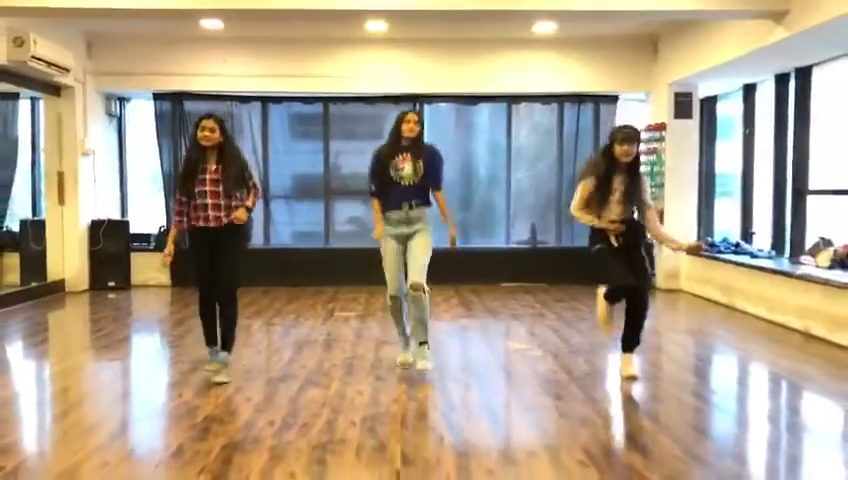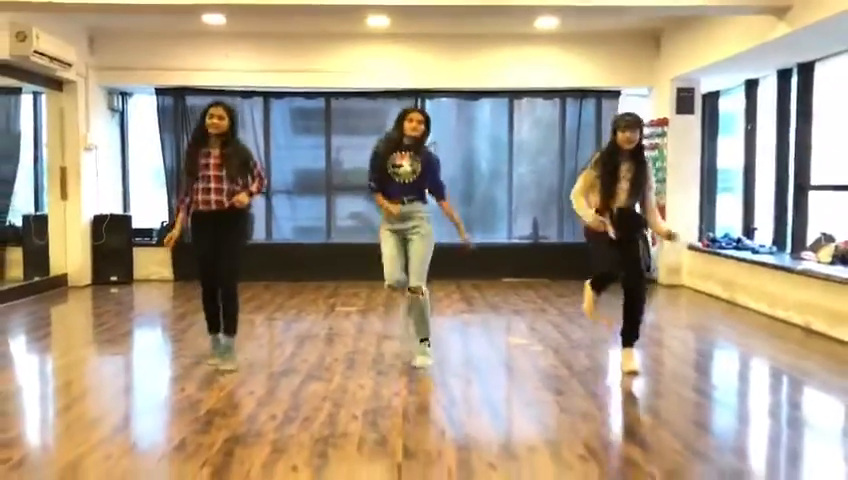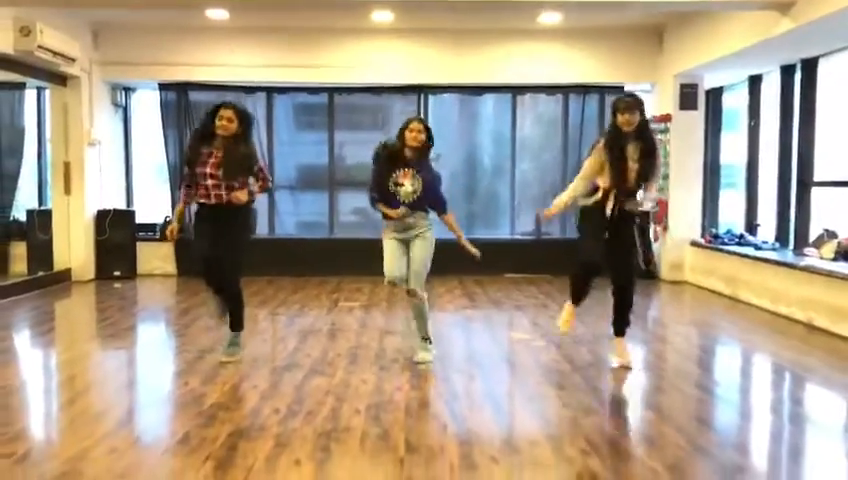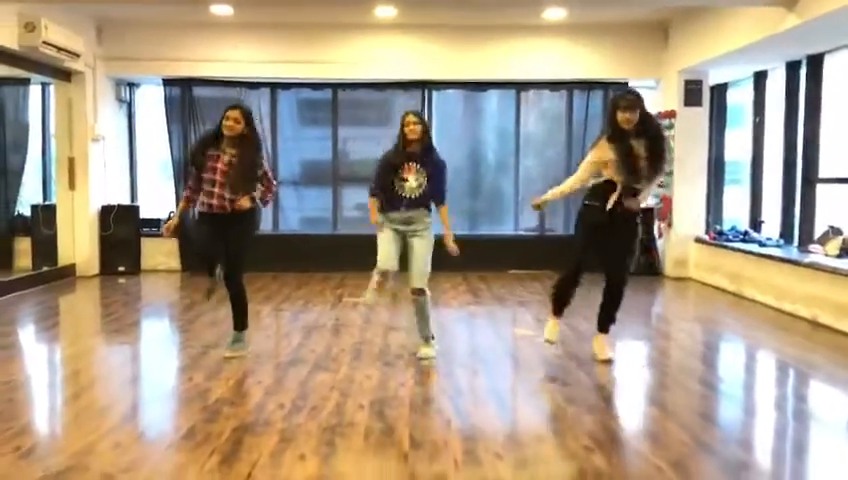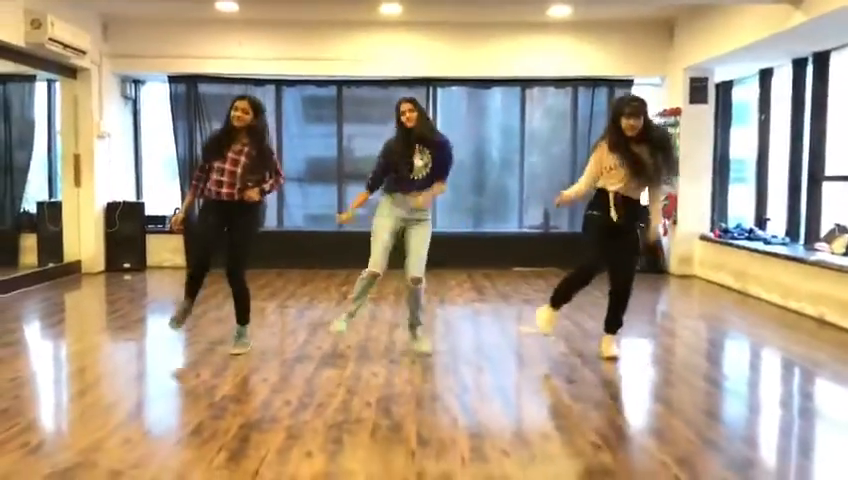
dt=0.1s
person 1, frame 1
left shoulder: (637, 179)
right shoulder: (595, 175)
left elbow: (649, 217)
right elbow: (577, 209)
left wrist: (679, 244)
right wrist: (602, 223)
left hip: (632, 237)
right hip: (604, 239)
left knee: (640, 297)
right knee: (625, 284)
left ankle: (628, 356)
right ankle: (606, 296)
person 1, frame 2
left shoulder: (643, 166)
right shoulder: (602, 162)
left elbow: (649, 204)
right elbow: (577, 194)
left wrist: (662, 228)
right wrist: (589, 217)
left hip: (630, 228)
right hip: (601, 226)
left knee: (636, 289)
right knee: (610, 270)
left ankle: (628, 350)
right ankle: (593, 287)
person 1, frame 3
left shoulder: (649, 148)
right shoulder: (607, 145)
left elbow: (650, 183)
right elbow: (583, 179)
left wrist: (640, 203)
right wrist: (557, 205)
left hip: (625, 214)
right hip: (599, 208)
left knee: (625, 278)
right knee: (590, 260)
left ankle: (619, 341)
right ankle: (572, 304)
person 1, frame 4
left shoulder: (651, 142)
right shoulder: (606, 143)
left elbow: (651, 178)
right elbow: (581, 176)
left wrist: (640, 200)
right wrist: (550, 196)
left hip: (626, 211)
right hip: (599, 203)
left knee: (617, 276)
right knee: (580, 259)
left ankle: (602, 336)
right ankle: (555, 317)
person 1, frame 5
left shoulder: (654, 148)
right shoulder: (607, 147)
left elbow: (656, 190)
right elbow: (586, 182)
left wrist: (655, 222)
right wrist: (565, 196)
left hip: (629, 216)
right hip: (601, 210)
left knee: (623, 280)
right knee: (593, 264)
left ankle: (609, 337)
right ankle: (551, 307)
person 2, frame 1
left shoulder: (236, 165)
right shoulder: (190, 168)
left elbow: (254, 190)
right elbow: (180, 207)
left wrist: (246, 208)
right wrist: (170, 242)
left hip: (231, 234)
right hip: (200, 235)
left knee: (226, 294)
right knee: (206, 294)
right ankle: (212, 351)
person 2, frame 2
left shoulder: (240, 153)
right shoulder: (195, 153)
left elbow: (260, 179)
right elbow: (186, 192)
left wrist: (247, 193)
right wrist: (177, 227)
left hip: (232, 221)
right hip: (202, 220)
left knee: (227, 280)
right knee: (207, 280)
right ankle: (214, 338)
person 2, frame 3
left shoulder: (244, 152)
right shoulder: (198, 149)
left elbow: (264, 180)
right elbow: (187, 185)
left wrist: (248, 192)
right wrist: (176, 218)
left hip: (235, 215)
right hip: (206, 214)
left knee: (230, 275)
right knee: (207, 262)
left ankle: (235, 338)
right ankle: (221, 296)
person 2, frame 4
left shoulder: (250, 157)
right shoulder: (205, 149)
left elbow: (270, 186)
right elbow: (193, 184)
left wrist: (252, 199)
right wrist: (176, 216)
left hip: (239, 220)
right hip: (209, 216)
left knee: (233, 278)
right knee: (204, 255)
left ankle: (240, 337)
right ankle: (213, 270)
person 2, frame 5
left shoulder: (261, 149)
right shoulder: (216, 141)
left elbow: (278, 177)
right elbow: (200, 176)
left wrist: (260, 190)
right wrist: (183, 210)
left hip: (244, 211)
right hip: (213, 206)
left knee: (235, 271)
right knee: (200, 255)
left ankle: (242, 332)
right ankle: (187, 302)
person 3, frame 1
left shoulder: (429, 153)
right shoulder: (383, 154)
left elbow: (437, 188)
right elbow: (374, 193)
left wrist: (450, 225)
right wrist: (378, 224)
left hip: (420, 225)
right hip: (391, 226)
left knee: (417, 284)
right knee: (395, 292)
left ankle: (422, 347)
right ankle: (405, 343)
person 3, frame 2
left shoulder: (428, 158)
right shoulder: (383, 149)
left elbow: (439, 193)
right elbow: (374, 188)
left wrist: (459, 226)
right wrist: (388, 206)
left hip: (418, 221)
right hip: (391, 223)
left knee: (416, 286)
right knee: (393, 280)
left ankle: (424, 345)
right ankle: (409, 298)
person 3, frame 3
left shoulder: (428, 172)
right shoulder: (384, 159)
left elbow: (440, 207)
right elbow: (375, 200)
left wrist: (462, 239)
right wrist: (390, 212)
left hip: (420, 230)
right hip: (393, 229)
left knee: (415, 289)
right knee: (394, 276)
left ankle: (425, 342)
right ankle: (398, 272)
person 3, frame 4
left shoulder: (436, 164)
right shoulder: (390, 159)
left elbow: (440, 201)
right elbow: (375, 193)
left wrist: (448, 234)
right wrist: (375, 215)
left hip: (421, 225)
right hip: (391, 223)
left knee: (418, 287)
right knee: (387, 269)
left ankle: (427, 339)
right ankle: (378, 282)
person 3, frame 5
left shoulder: (438, 144)
right shoulder: (394, 146)
left elbow: (442, 181)
right elbow: (374, 181)
left wrist: (427, 195)
right wrist: (351, 210)
left hip: (419, 214)
right hip: (390, 209)
left knee: (415, 277)
right knee: (376, 269)
left ankle: (415, 330)
right ankle: (348, 314)
